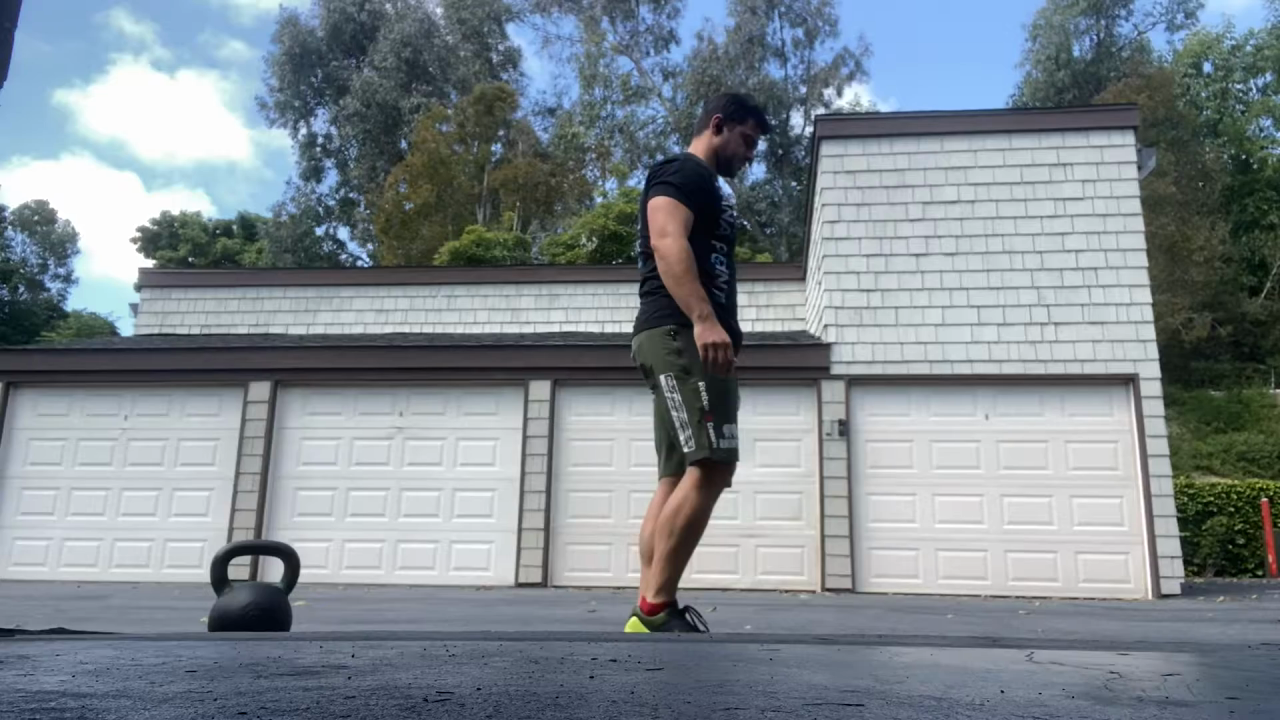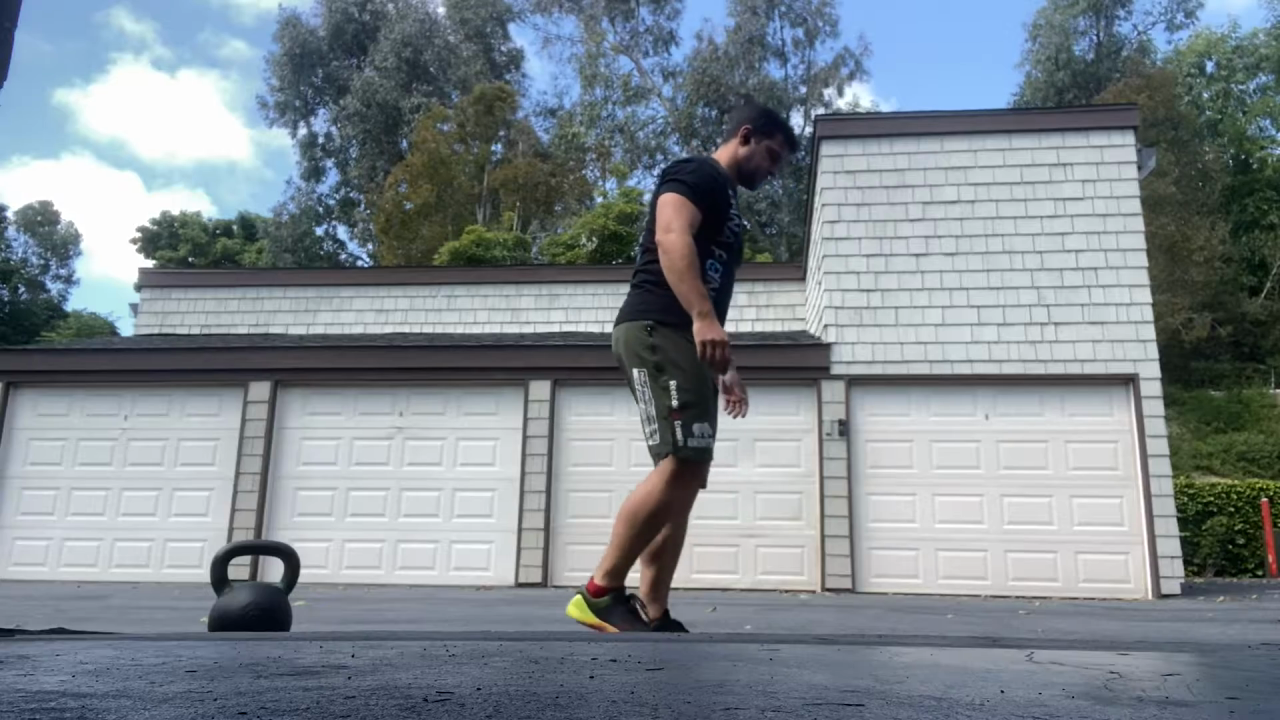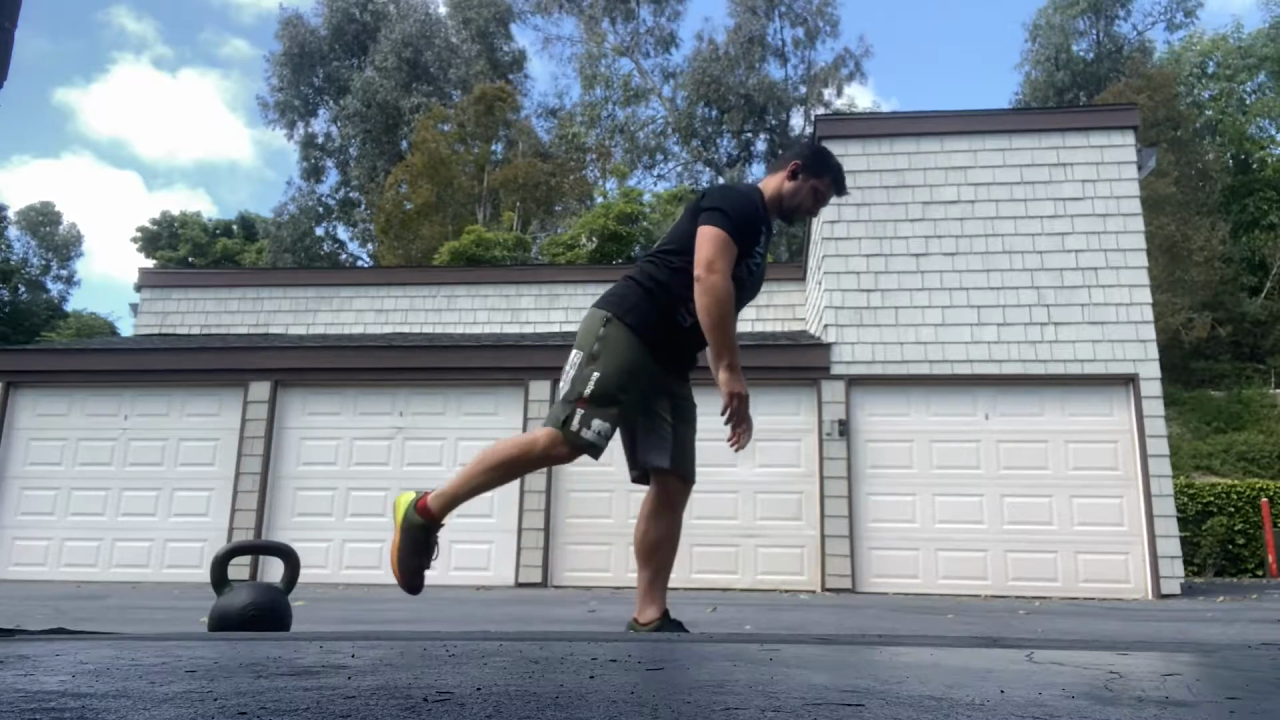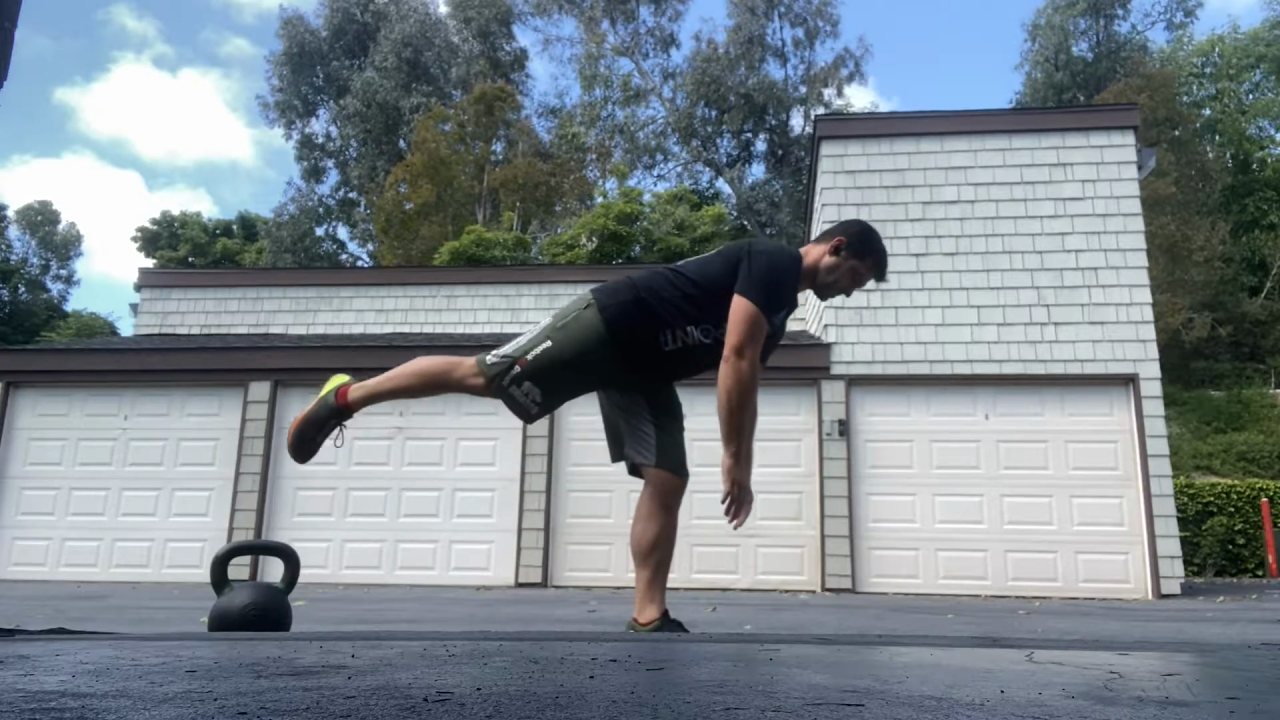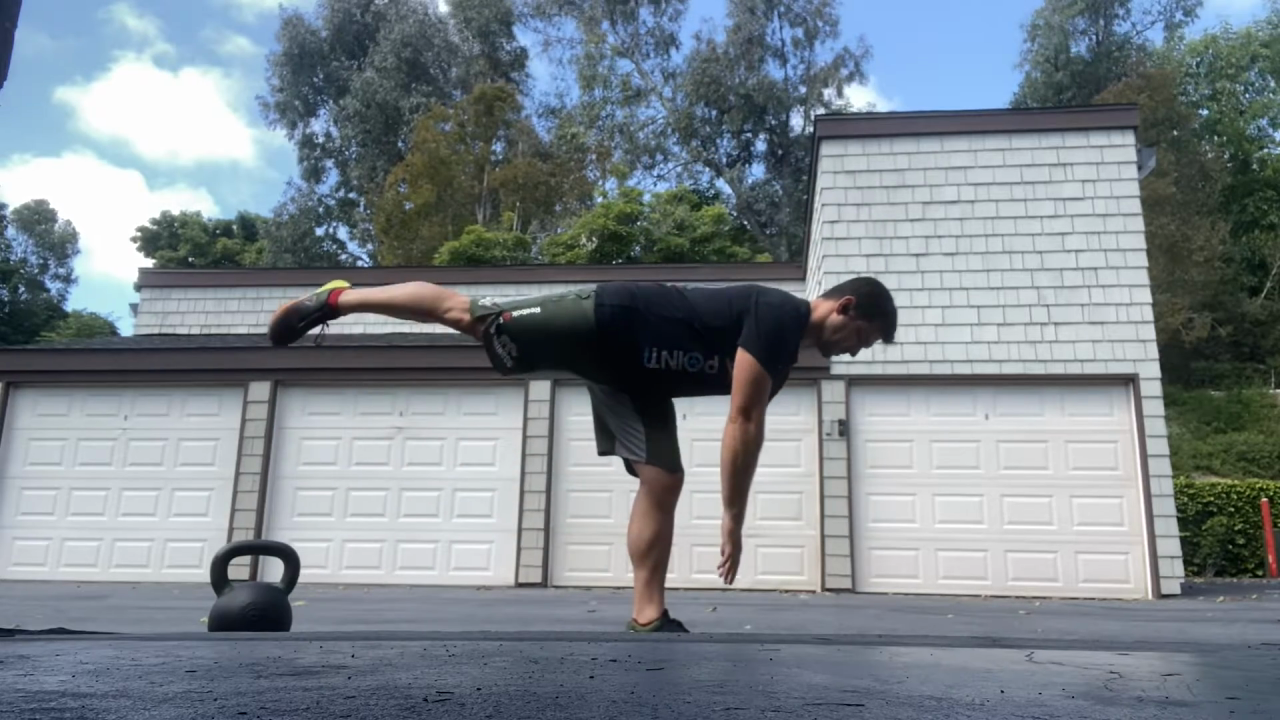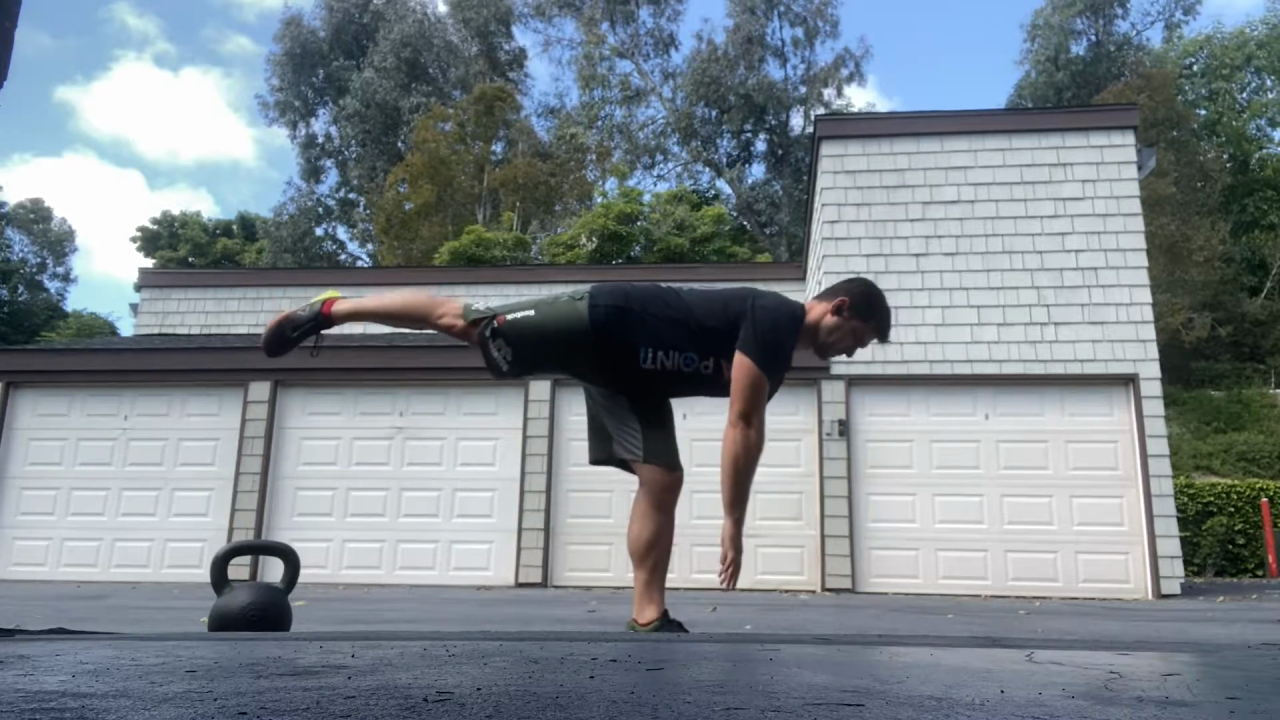
dt=0.5s
person 1, frame 1
left shoulder: (703, 188)
right shoulder: (681, 172)
right elbow: (668, 243)
right wrist: (705, 321)
left hip: (688, 342)
right hip: (681, 336)
left knee: (679, 479)
right knee: (710, 468)
left ankle: (650, 609)
right ankle: (656, 608)
person 1, frame 2
left shoulder: (724, 199)
right shoulder: (697, 174)
right elbow: (672, 238)
left wrist: (724, 368)
right wrist: (703, 319)
left hip: (681, 340)
right hip: (658, 329)
left knee: (682, 474)
right knee: (683, 465)
left ankle: (652, 614)
right ankle: (601, 591)
person 1, frame 3
left shoulder: (761, 230)
right shoulder: (736, 202)
left elbow: (721, 314)
right elbow: (709, 278)
left wrist: (735, 394)
right wrist: (729, 373)
left hip: (667, 359)
right hip: (623, 329)
left knee: (674, 482)
right knee: (560, 442)
left ankle: (650, 615)
right ankle: (428, 510)
person 1, frame 4
left shoulder: (780, 305)
right shoulder: (772, 261)
left elbow: (744, 376)
right elbow: (735, 361)
left wrist: (743, 469)
right wrist: (734, 458)
left hip: (646, 367)
right hip: (607, 325)
left knee: (667, 482)
right knee: (481, 376)
left ankle: (648, 614)
right ankle: (347, 396)
person 1, frame 5
left shoulder: (782, 355)
right shoulder: (778, 318)
left elbow: (749, 428)
right elbow: (740, 422)
left wrist: (736, 515)
right wrist: (732, 518)
left hip: (632, 372)
right hip: (601, 326)
left knee: (663, 481)
right knee: (464, 313)
left ankle: (648, 615)
right ankle: (337, 299)
person 1, frame 6
left shoulder: (775, 352)
right shoulder: (775, 319)
left elbow: (747, 431)
right elbow: (741, 427)
left wrist: (734, 522)
right wrist: (733, 523)
left hip: (627, 371)
right hip: (597, 324)
left knee: (662, 481)
right knee: (459, 320)
left ankle: (648, 615)
right ankle: (330, 309)
